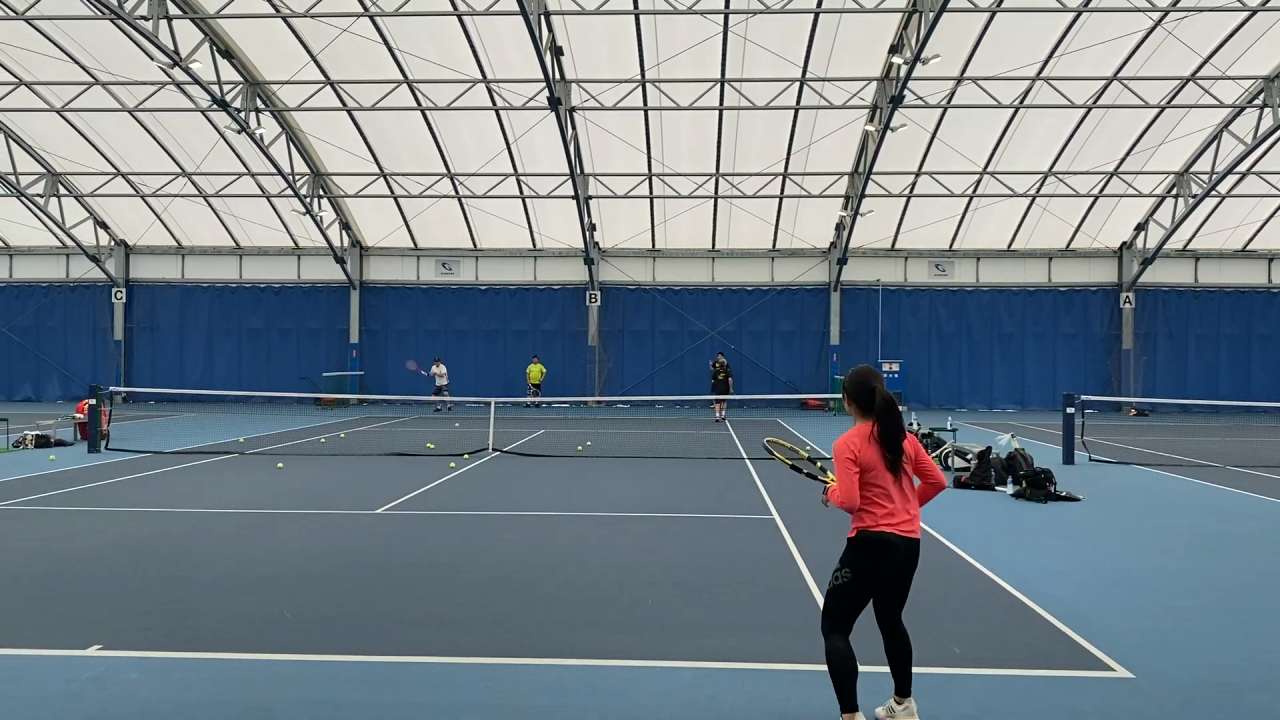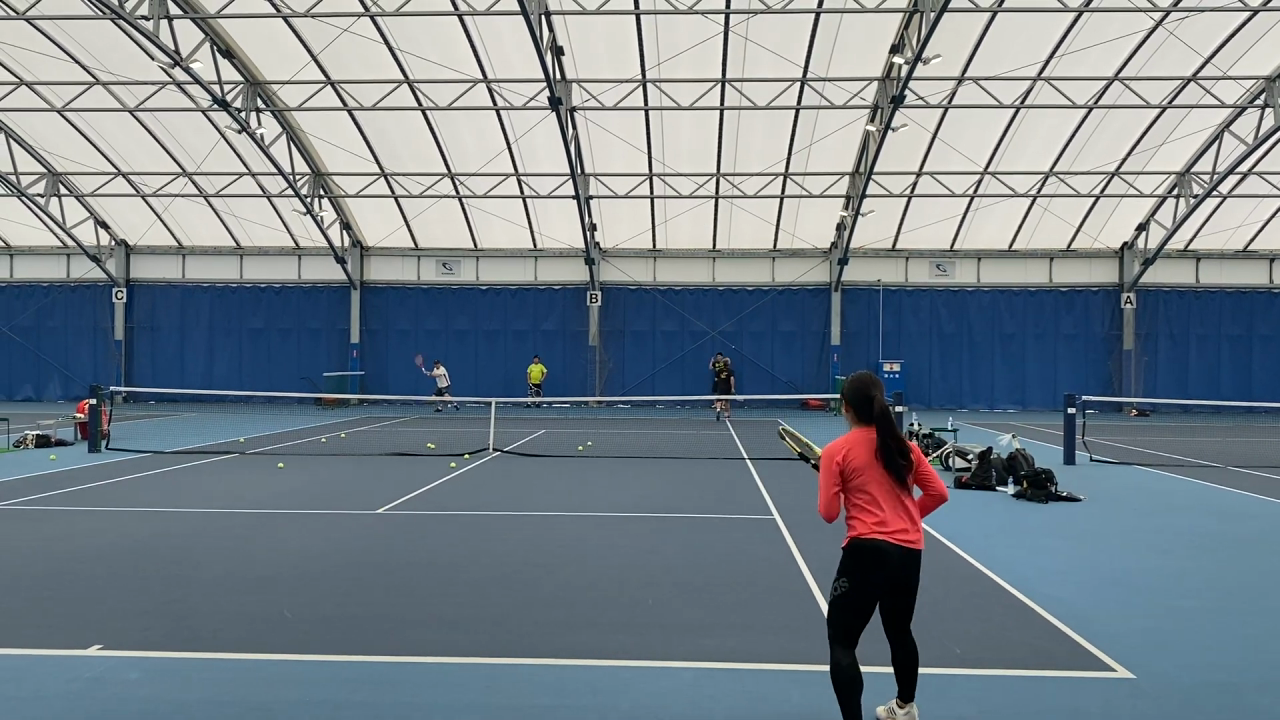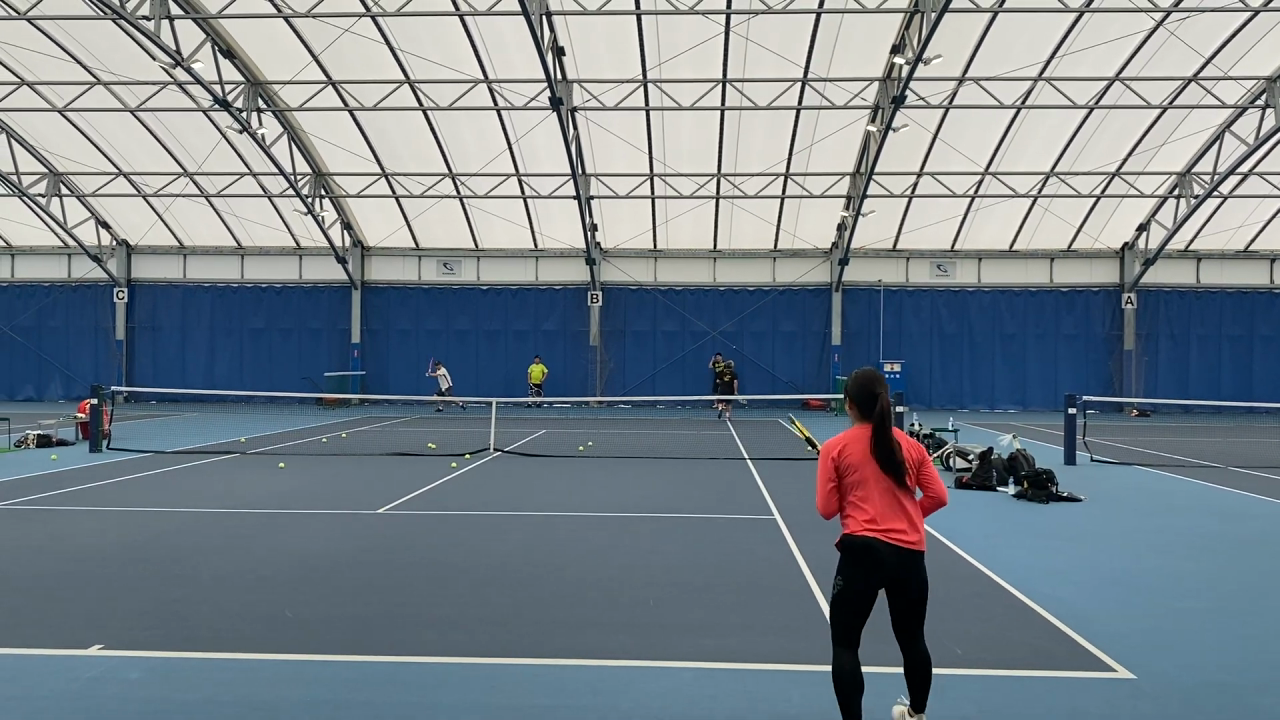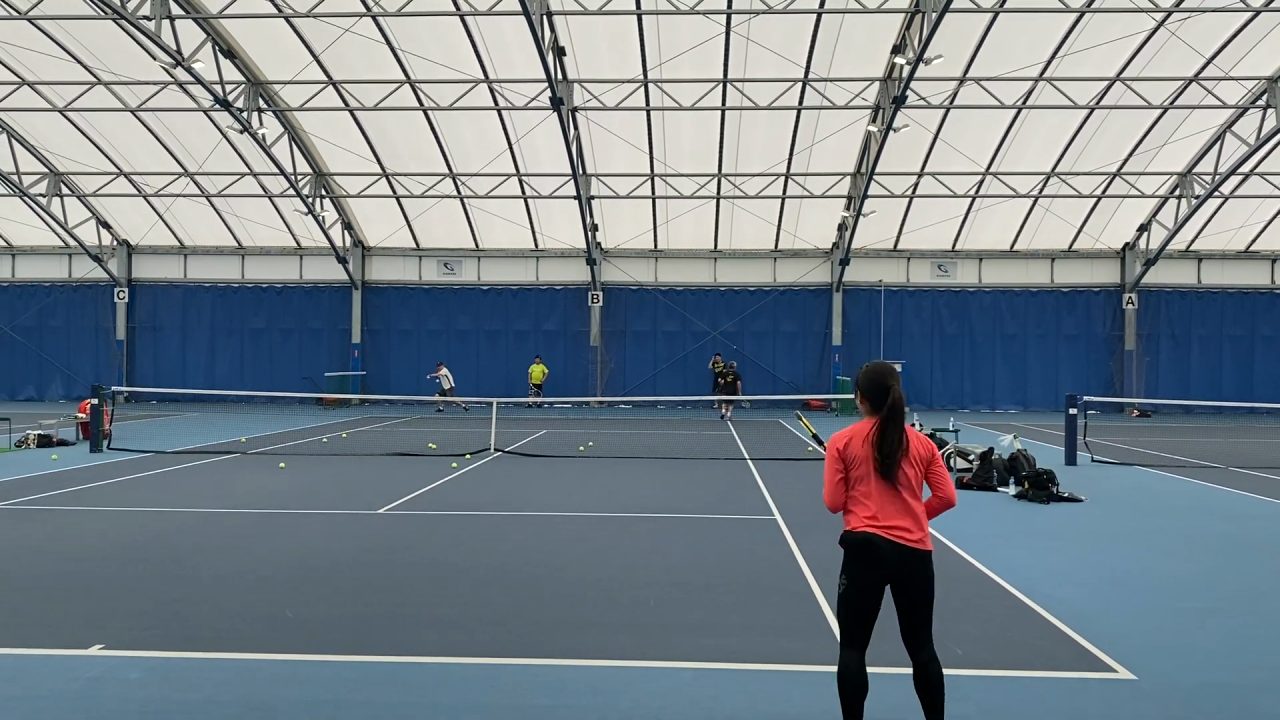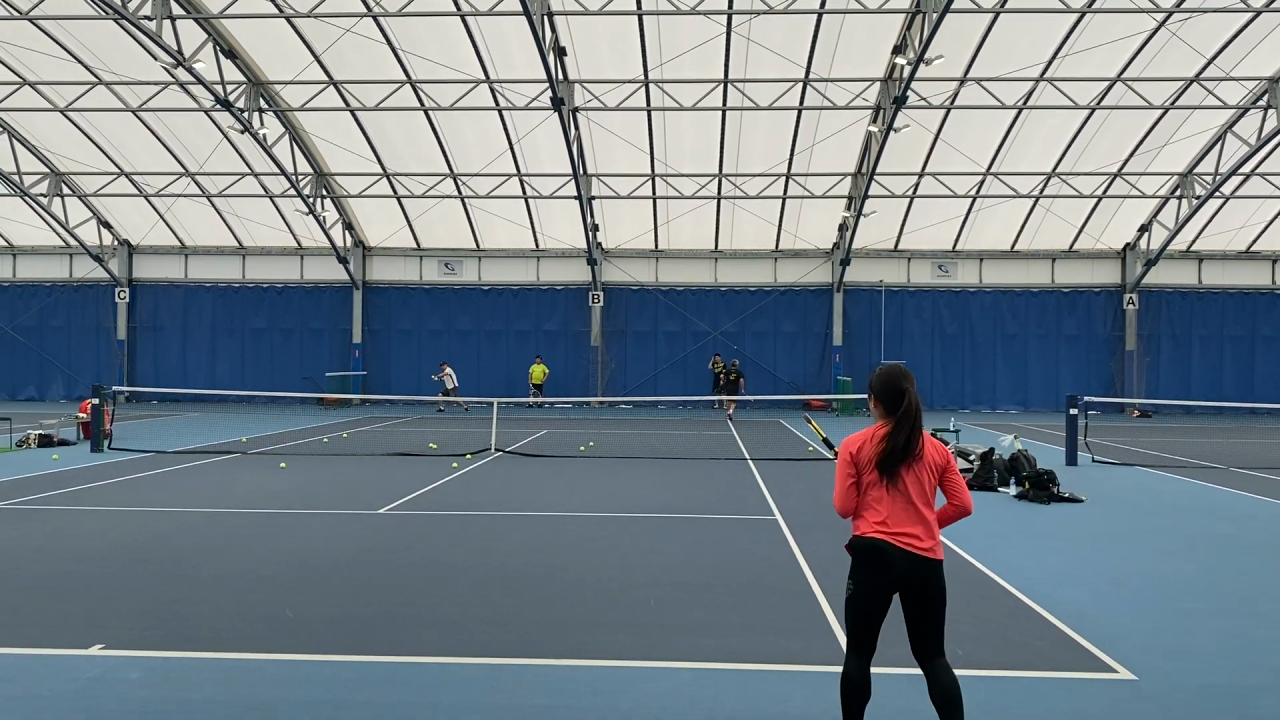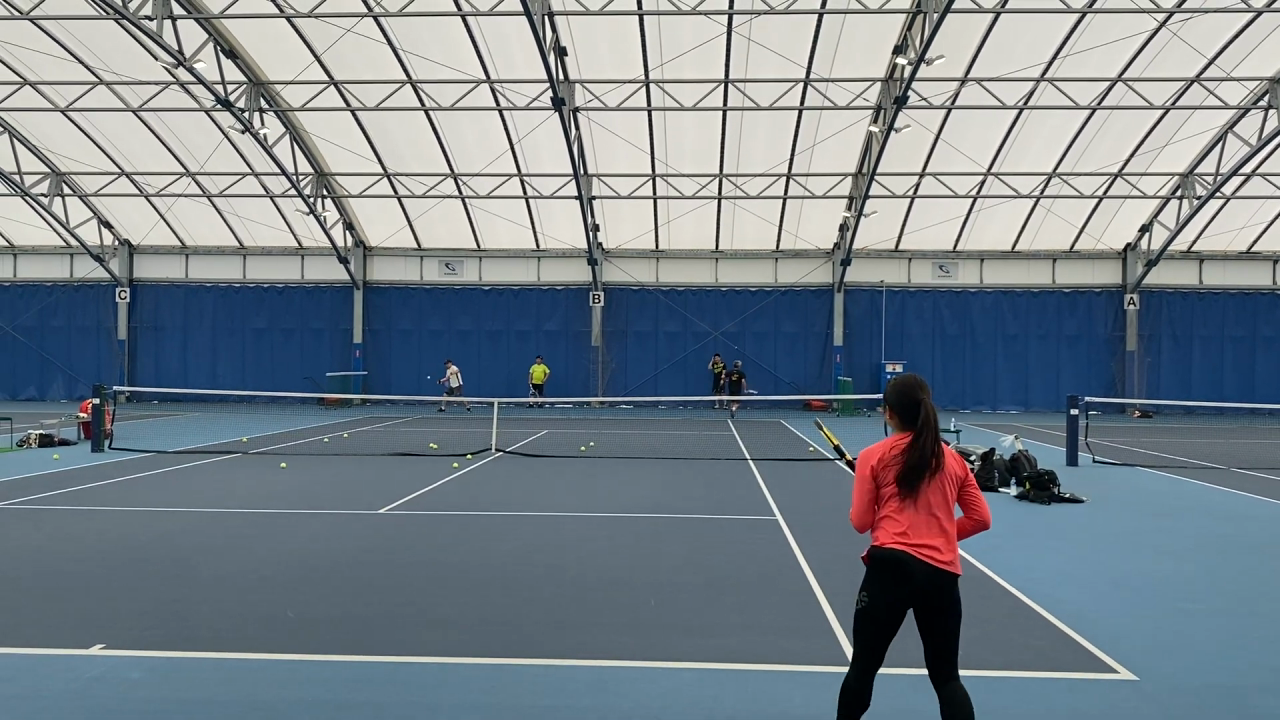
dt=0.1s
person 1, frame 1
left shoulder: (847, 444)
right shoulder: (903, 437)
left elbow: (849, 501)
right elbow: (937, 482)
left wrist: (830, 492)
left hip: (872, 544)
right hip: (908, 544)
left knee: (834, 627)
right knee: (891, 622)
person 1, frame 2
left shoulder: (835, 452)
right shoulder: (905, 446)
left elbow: (829, 513)
right elbow: (938, 493)
left hip: (867, 553)
right hip: (909, 554)
left knee: (841, 641)
right knee: (899, 630)
person 1, frame 3
left shoulder: (834, 449)
right shoulder: (911, 447)
left elbow: (826, 509)
right elbow: (938, 498)
left hip: (863, 552)
right hip: (910, 554)
left knee: (845, 645)
right knee: (912, 640)
person 1, frame 4
left shoulder: (841, 441)
right shoulder: (921, 443)
left elbow: (833, 502)
right elbow: (947, 498)
left hip: (866, 549)
right hip: (915, 552)
left knee: (852, 646)
right knee: (921, 645)
person 1, frame 5
left shoulder: (855, 445)
right shoulder: (936, 448)
left elbow: (844, 507)
right elbow: (962, 505)
left hip: (875, 556)
right hip: (926, 562)
left knee: (858, 654)
right knee: (933, 658)
person 1, frame 6
left shoulder: (873, 457)
right shoulder: (953, 459)
left elbow: (860, 522)
right elbow: (981, 519)
left hip: (892, 566)
right hip: (942, 574)
left knee: (863, 665)
right knee: (946, 676)
